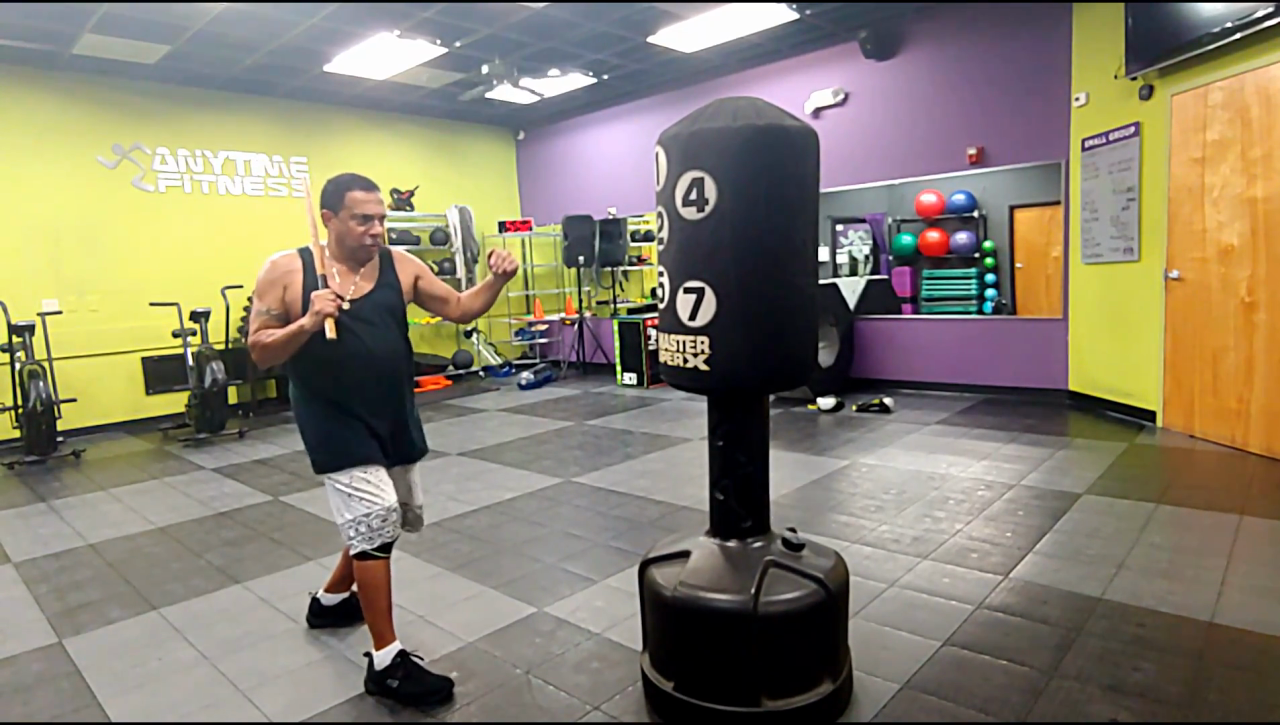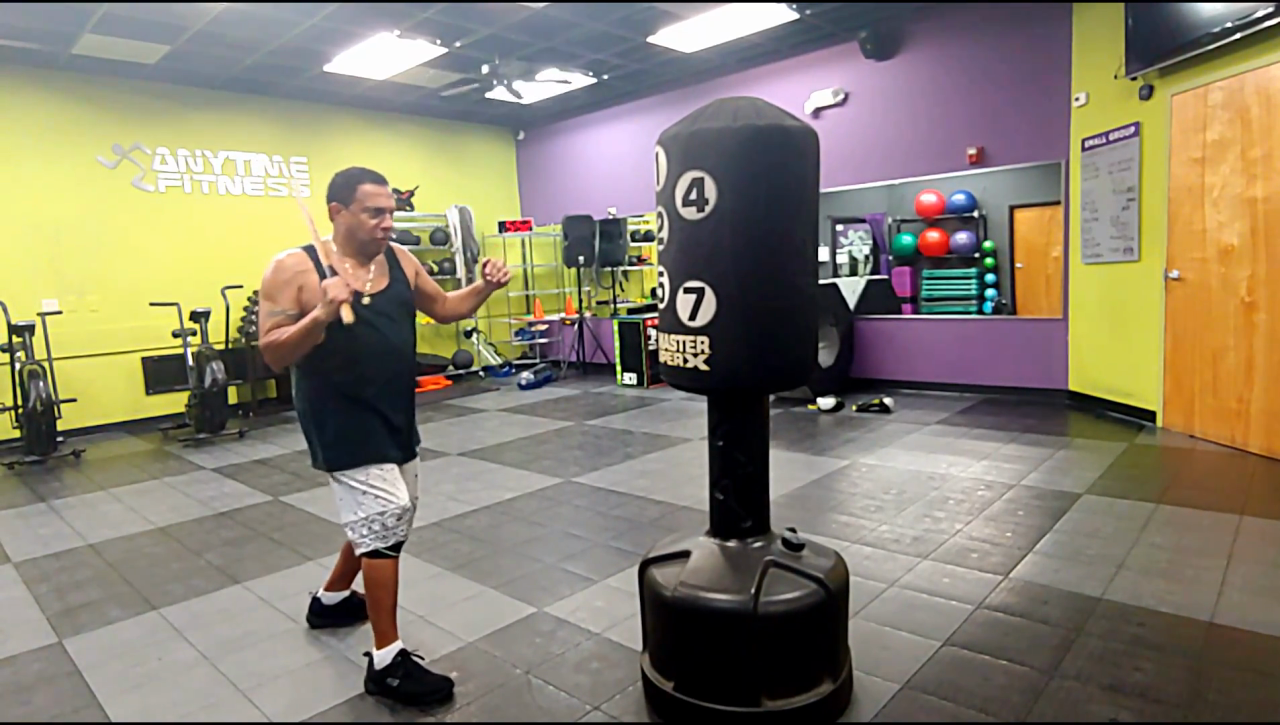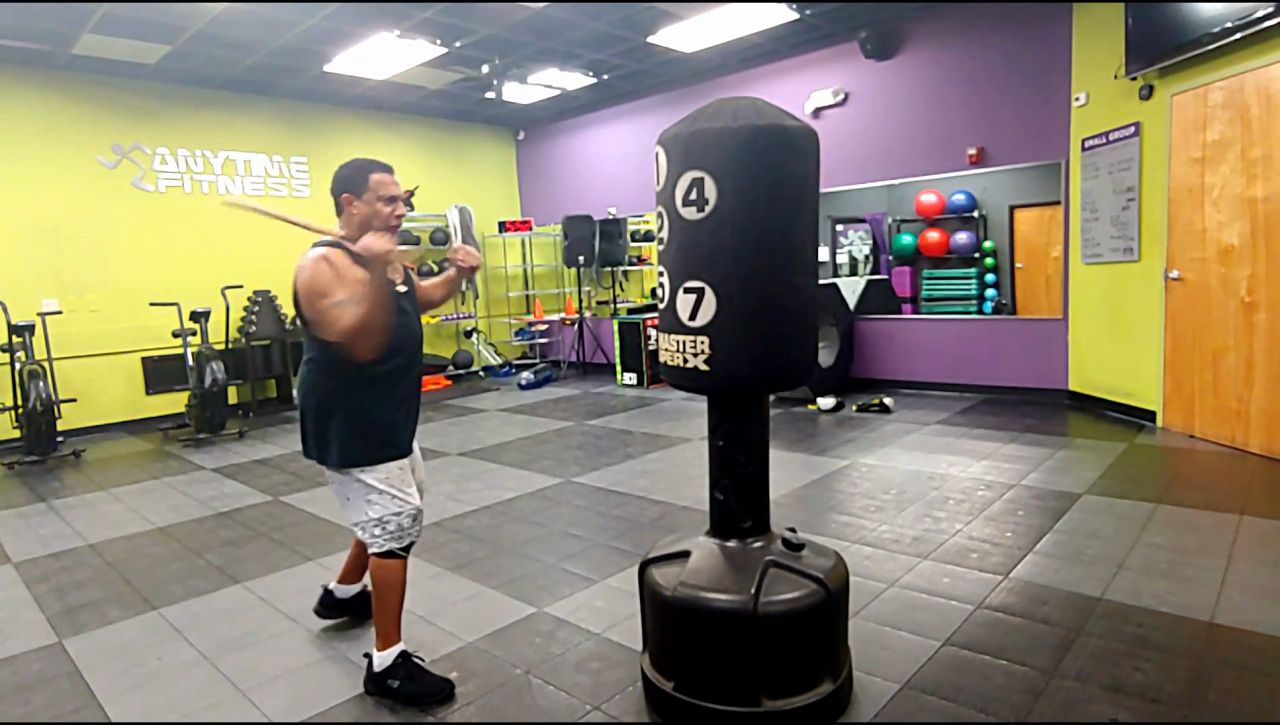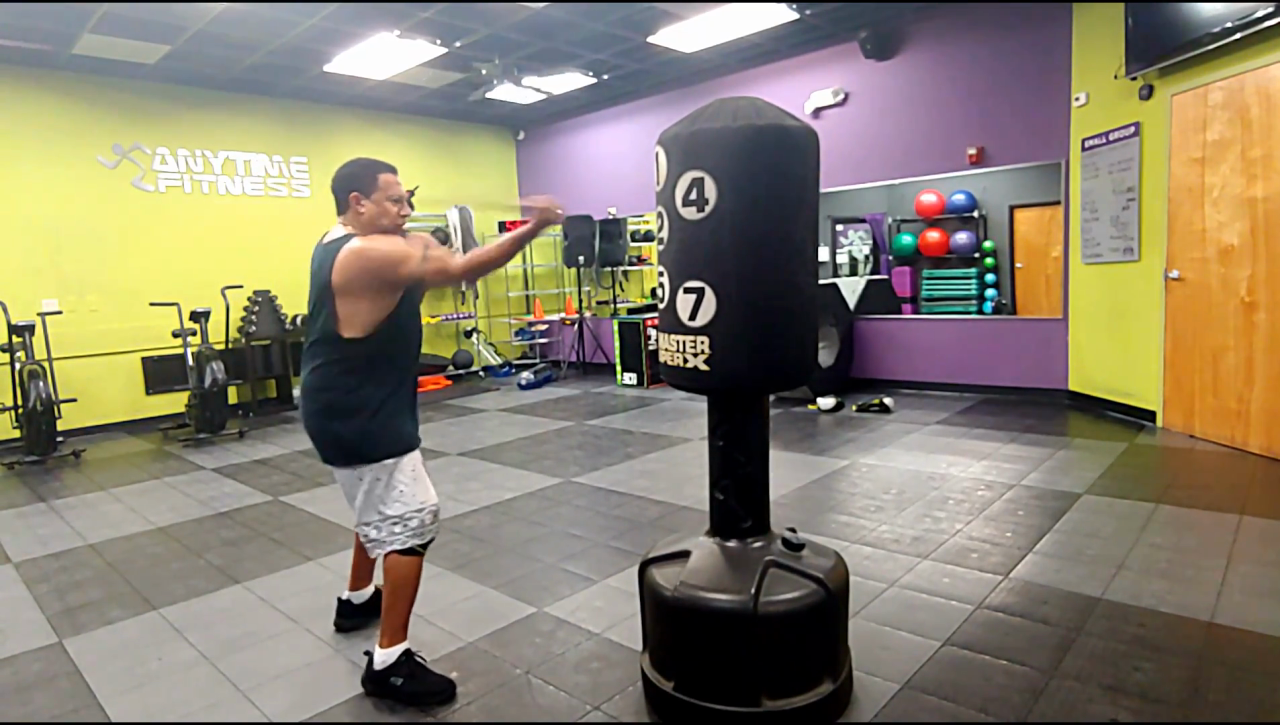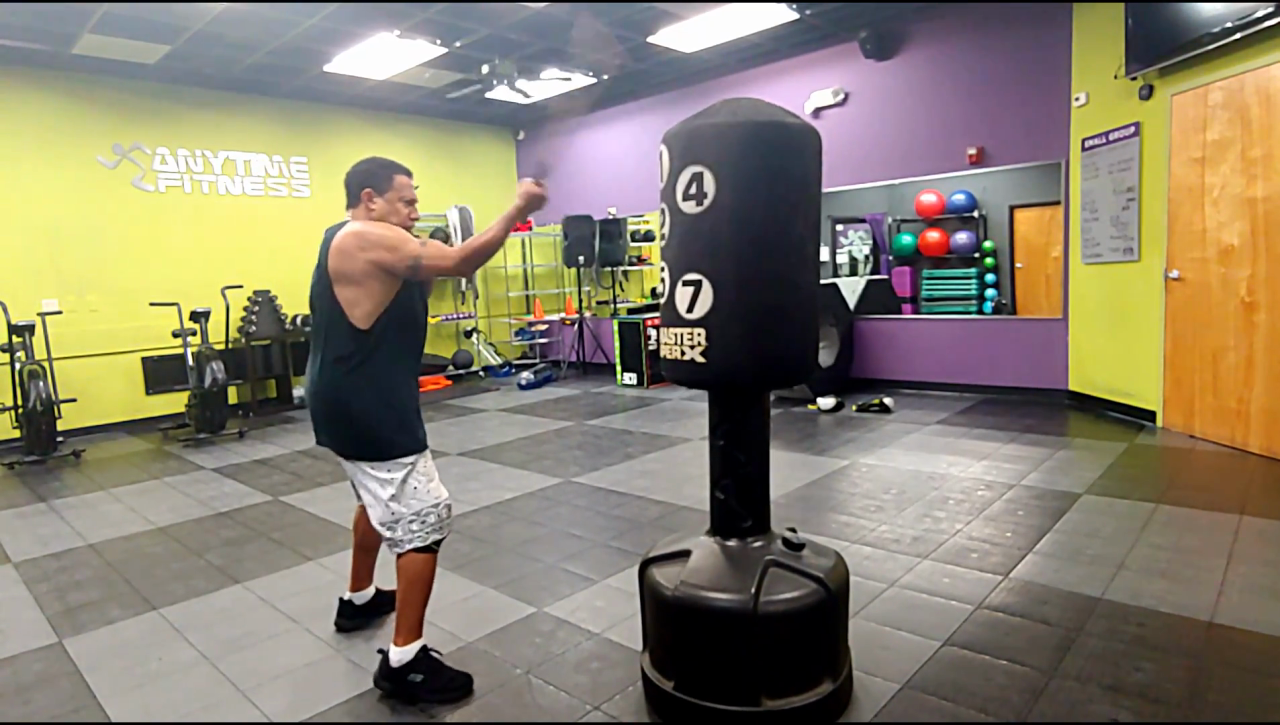
dt=0.1s
person 1, frame 1
left shoulder: (399, 263)
right shoulder: (285, 271)
left elbow: (459, 309)
right elbow: (261, 352)
left wrist: (494, 283)
right wrist: (305, 323)
left hip: (396, 422)
right hip: (337, 426)
left knee: (383, 519)
right knee: (376, 522)
left ankle: (331, 599)
right ankle: (387, 663)
person 1, frame 2
left shoulder: (399, 259)
right shoulder: (293, 268)
left elbow: (446, 308)
right elbow: (274, 354)
left wrist: (484, 287)
right wrist: (320, 316)
left hip: (395, 418)
right hip: (343, 422)
left knee: (380, 517)
right knee: (384, 521)
left ankle: (331, 598)
right ankle: (387, 662)
person 1, frame 3
left shoulder: (383, 259)
right shoulder: (323, 265)
left elbow: (419, 299)
right elbow: (361, 344)
left wrist: (461, 272)
right wrist: (378, 278)
left hip: (383, 412)
right hip: (352, 417)
left knee: (396, 504)
right knee: (395, 522)
left ankle: (347, 591)
right ankle: (388, 663)
person 1, frame 4
left shoulder: (343, 248)
right shoulder: (371, 256)
right elbow: (461, 269)
left wrist: (413, 267)
right wrist: (529, 230)
left hip: (350, 407)
right hip: (358, 416)
left knee: (382, 506)
right knee: (412, 520)
left ankle: (357, 599)
right ankle: (389, 662)
person 1, frame 5
left shoulder: (361, 243)
right shoulder: (363, 237)
right elbow: (455, 261)
left wrist: (412, 282)
right wrist: (517, 208)
left hip: (355, 403)
right hip: (367, 410)
left knee: (382, 501)
right knee: (424, 516)
left ankle: (358, 599)
right ankle: (404, 660)
